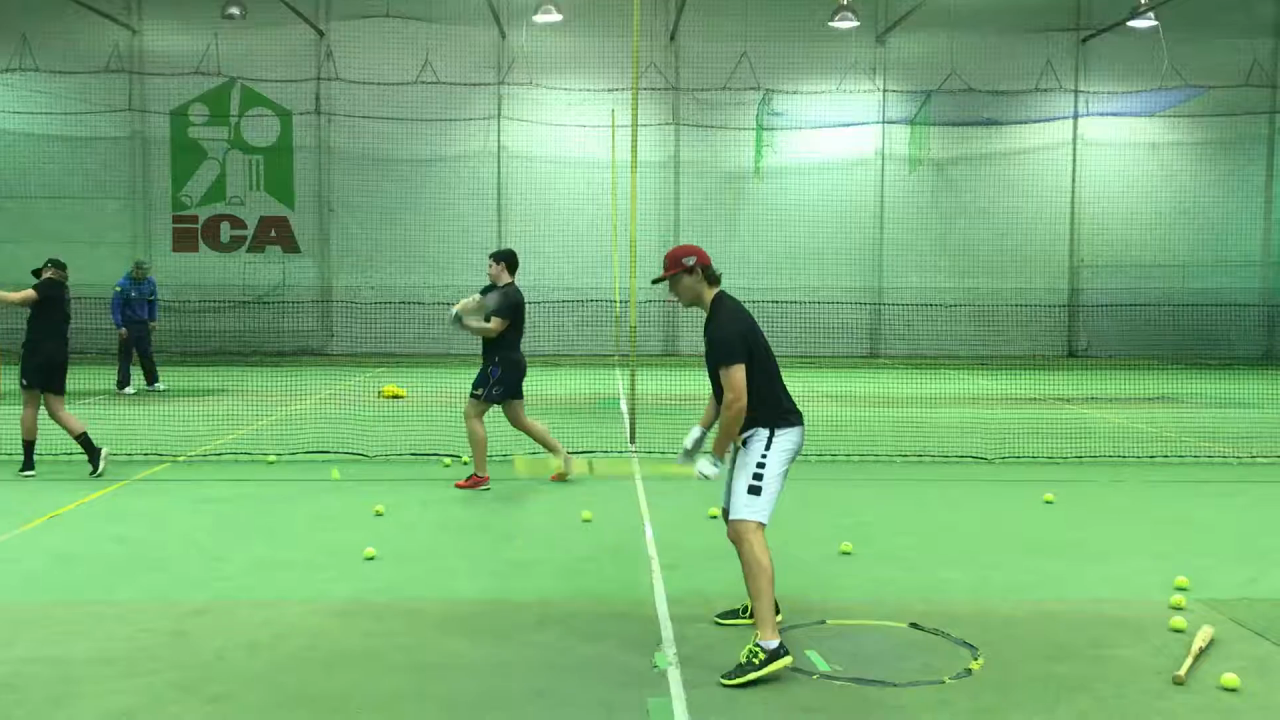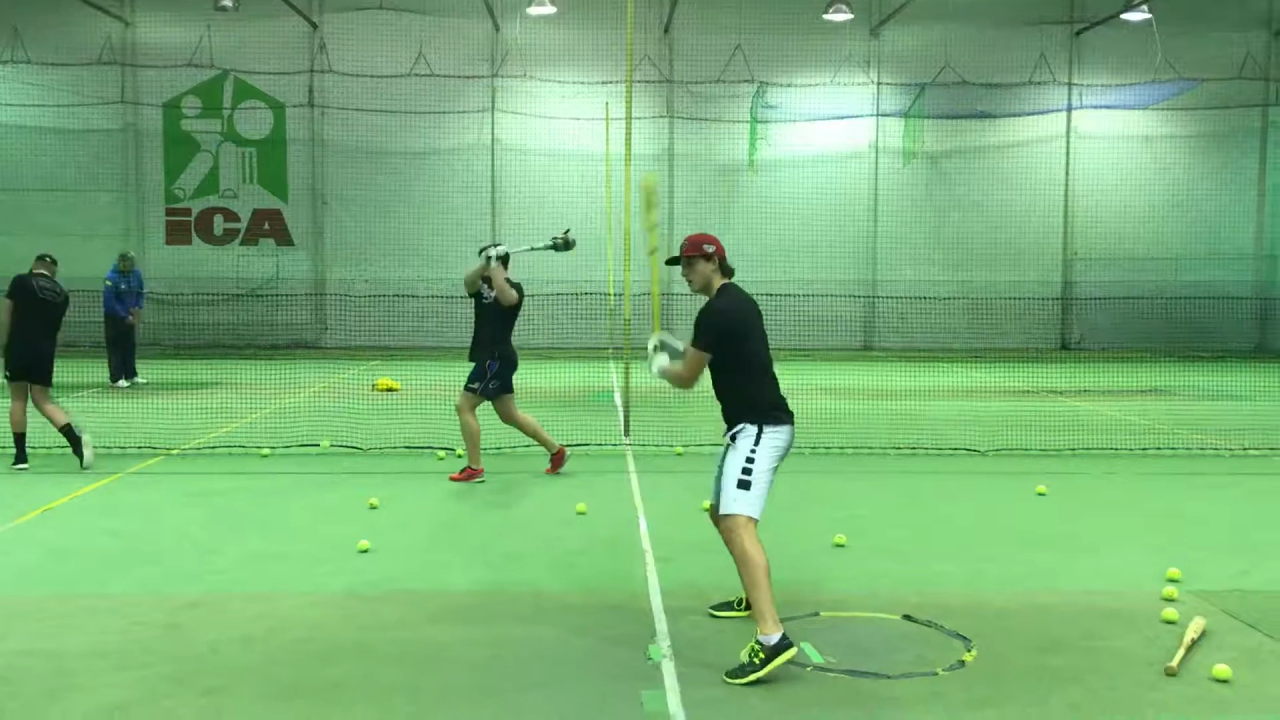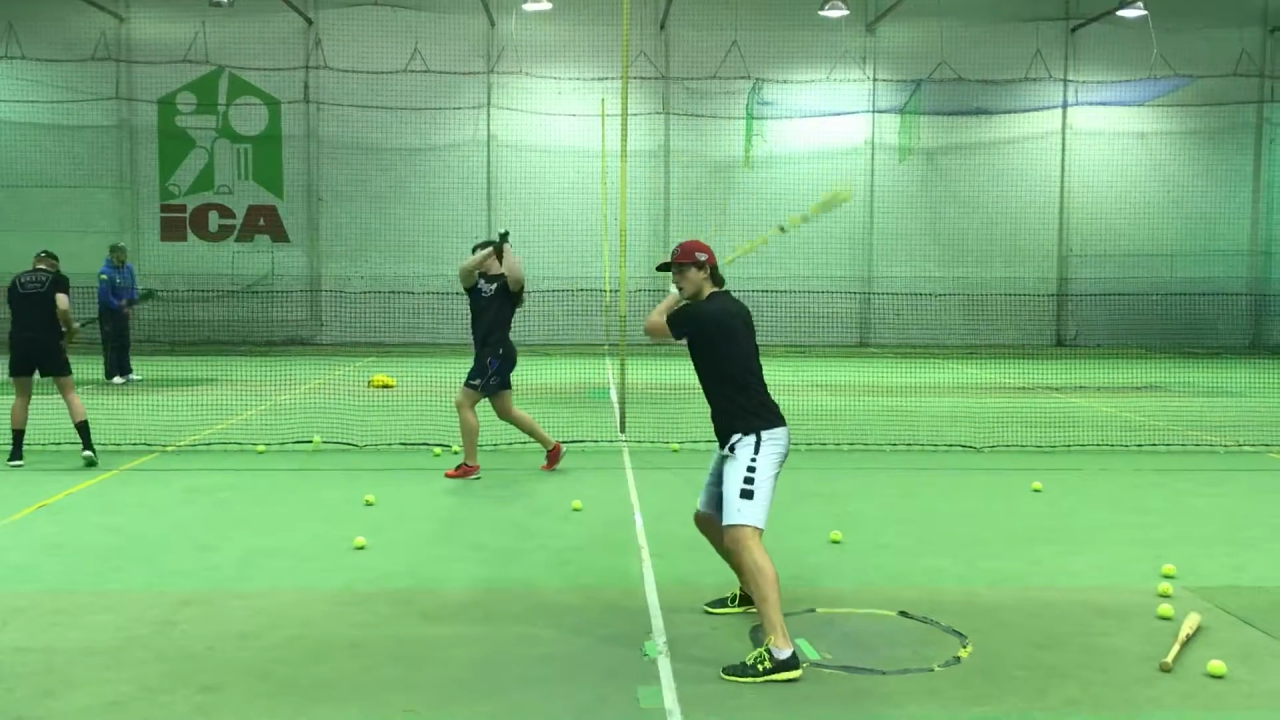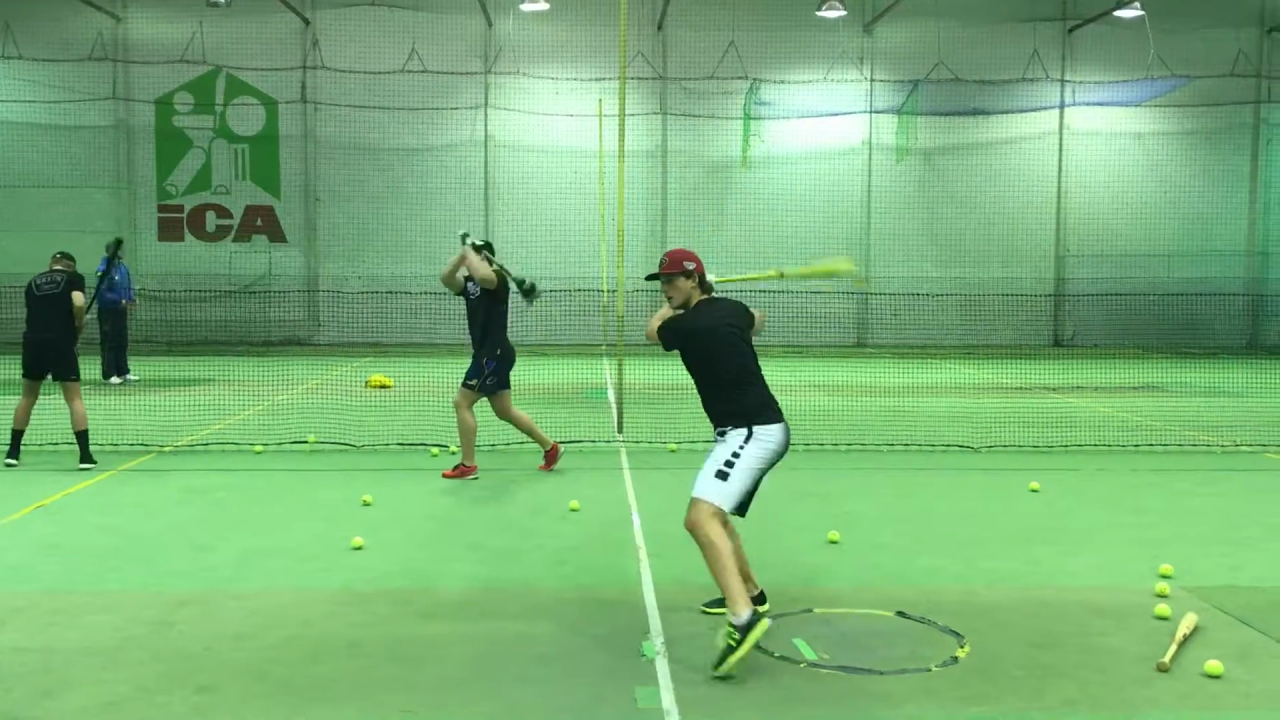
dt=0.3s
person 1, frame 1
left shoulder: (724, 325)
right shoulder: (723, 312)
left elbow: (737, 400)
left wrist: (716, 456)
right wrist: (700, 431)
left hip: (772, 432)
right hip: (763, 430)
left knee: (745, 529)
right knee: (734, 516)
left ankle: (769, 644)
right ankle: (763, 603)
person 1, frame 2
left shoulder: (717, 310)
right shoulder: (738, 301)
left elbow: (686, 378)
left wrist: (663, 365)
right wrist: (678, 353)
left hip: (760, 430)
right hip: (753, 426)
left knee: (737, 525)
right knee: (721, 514)
left ankle: (772, 639)
right ankle: (755, 596)
person 1, frame 3
left shoulder: (701, 314)
right shoulder: (731, 308)
left elbow: (652, 325)
left wrist: (675, 300)
left hip: (755, 438)
right hip: (744, 435)
left knee: (741, 536)
right knee: (707, 518)
left ankle: (780, 651)
right ankle: (751, 593)
person 1, frame 4
left shoulder: (683, 327)
right shoulder: (733, 309)
left elbow: (652, 332)
right elbow: (758, 323)
left wrist: (674, 307)
left hip: (750, 432)
right hip: (770, 428)
left knee: (699, 516)
right knee: (711, 508)
left ankle: (743, 615)
right ankle: (749, 591)
person 2, frame 1
left shoulder: (510, 296)
right shoulder: (493, 291)
left elbow: (493, 330)
right elbow: (470, 303)
left wrist: (465, 323)
right wrist: (458, 311)
left hip: (501, 364)
right hip: (509, 363)
left knee: (472, 413)
right knee: (519, 420)
left ankle: (480, 476)
right ankle: (563, 458)
person 2, frame 2
left shoulder: (513, 289)
right shoulder: (480, 283)
left elbow: (506, 298)
right elbow: (468, 279)
left wrist: (494, 263)
right wrist: (488, 260)
left hip: (497, 357)
right hip: (489, 358)
left knee: (464, 406)
right knee: (509, 414)
left ankle: (474, 469)
right ankle: (556, 450)
person 2, frame 3
left shoulder: (508, 283)
right shoulder: (475, 281)
left elbow: (518, 278)
right elbow: (464, 269)
left wrist: (506, 248)
right wrist: (494, 247)
left hip: (498, 353)
right hip: (488, 354)
left knee: (463, 402)
right knee: (506, 411)
left ankle: (470, 465)
right ankle: (552, 447)
person 2, frame 4
left shoulder: (496, 278)
right shoulder: (471, 283)
left elbow: (483, 275)
right elbow: (446, 279)
left wrist: (470, 249)
right wrist: (462, 255)
left hip: (494, 353)
right hip: (492, 353)
left knee: (462, 402)
right knee: (504, 410)
left ankle: (467, 465)
right ankle: (550, 447)
person 3, frame 1
left shoulder: (52, 284)
right shoulder: (58, 293)
left elbow: (18, 298)
right elbow: (26, 301)
left hip: (38, 351)
right hip: (58, 355)
left knee: (30, 407)
right knee: (57, 411)
left ankle: (28, 462)
right ankle: (93, 452)
person 3, frame 2
left shoulder: (21, 280)
right shoulder: (61, 293)
left elbow: (5, 313)
left wrist: (6, 339)
left hip: (18, 345)
right hip: (45, 349)
left knee: (18, 400)
right knee: (44, 403)
left ankle: (21, 455)
right ankle: (76, 442)
person 3, frame 3
left shoulder: (16, 281)
right shoulder: (59, 279)
left elbow: (15, 312)
right elbow: (63, 308)
right wrist: (70, 327)
left hip: (20, 341)
right hip: (49, 341)
left knee: (22, 397)
right knee: (70, 393)
left ankle: (17, 452)
right ankle: (87, 445)
person 3, frame 4
left shoulder: (33, 282)
right shoulder: (73, 277)
left elbow: (35, 313)
right elbow: (79, 304)
right wrist: (79, 324)
left hip: (32, 342)
right hip: (60, 343)
left knee: (28, 398)
right knee: (74, 399)
left ankle: (13, 451)
right ankle: (85, 455)
